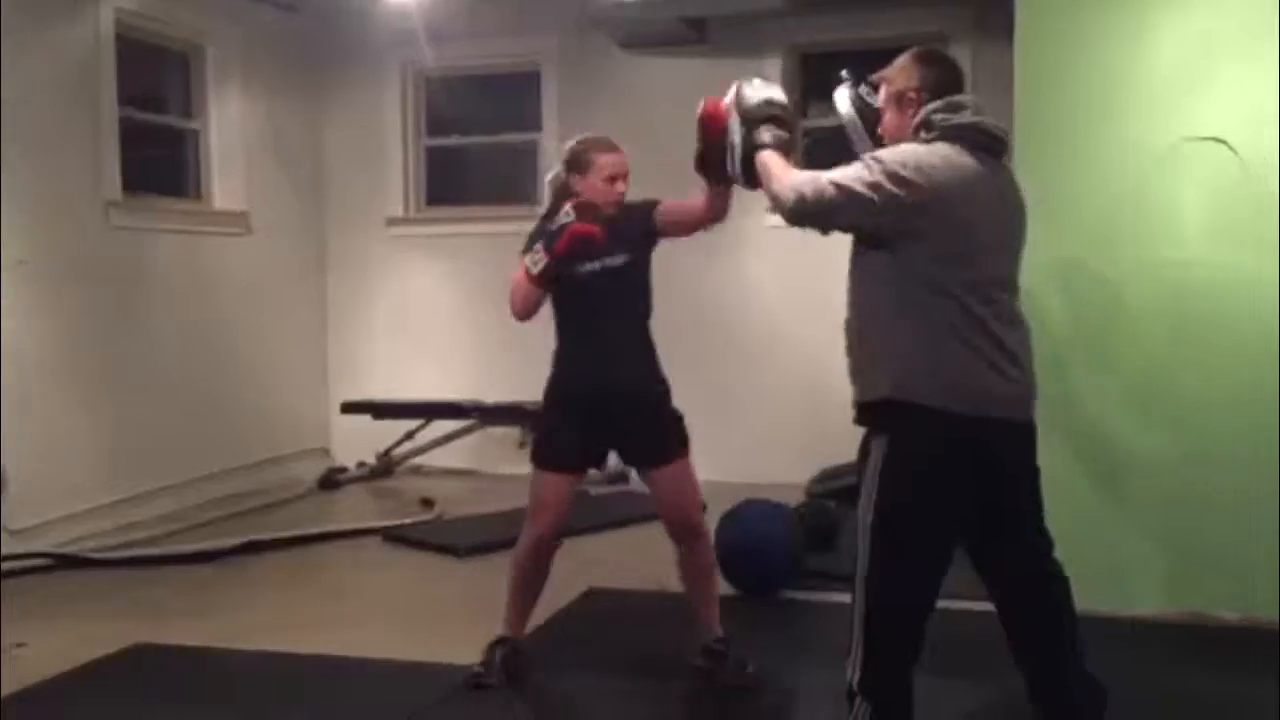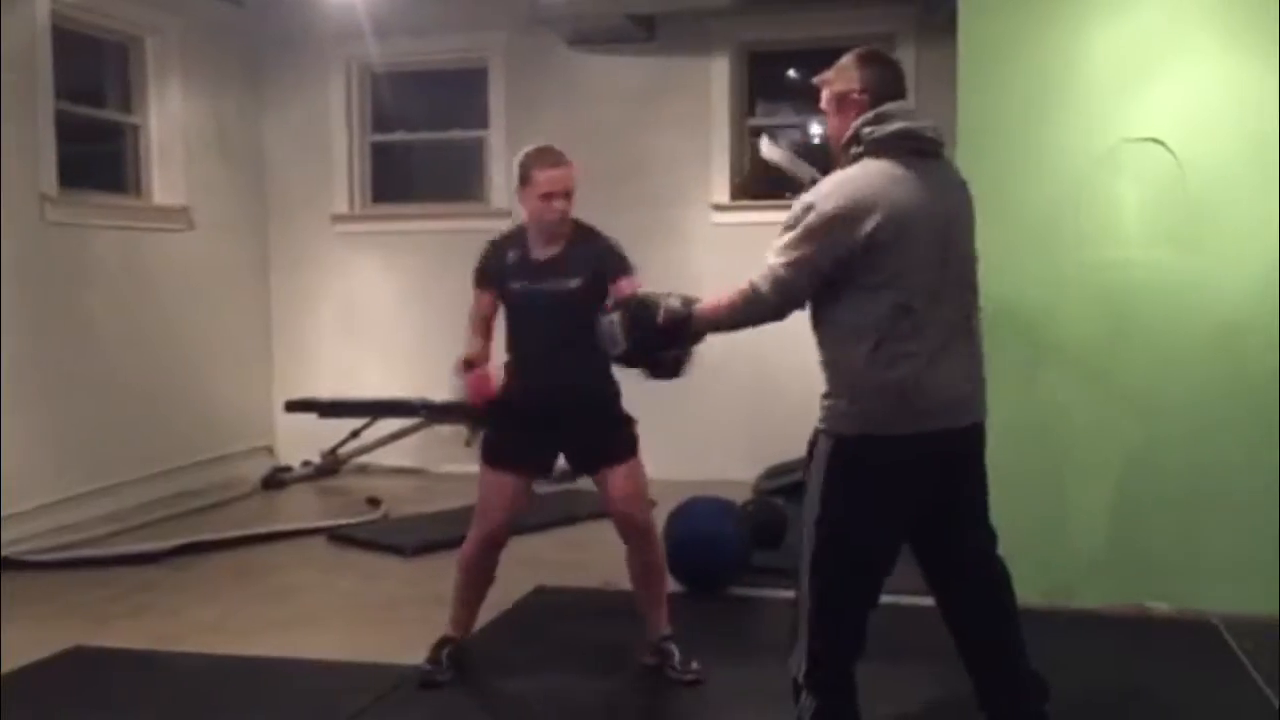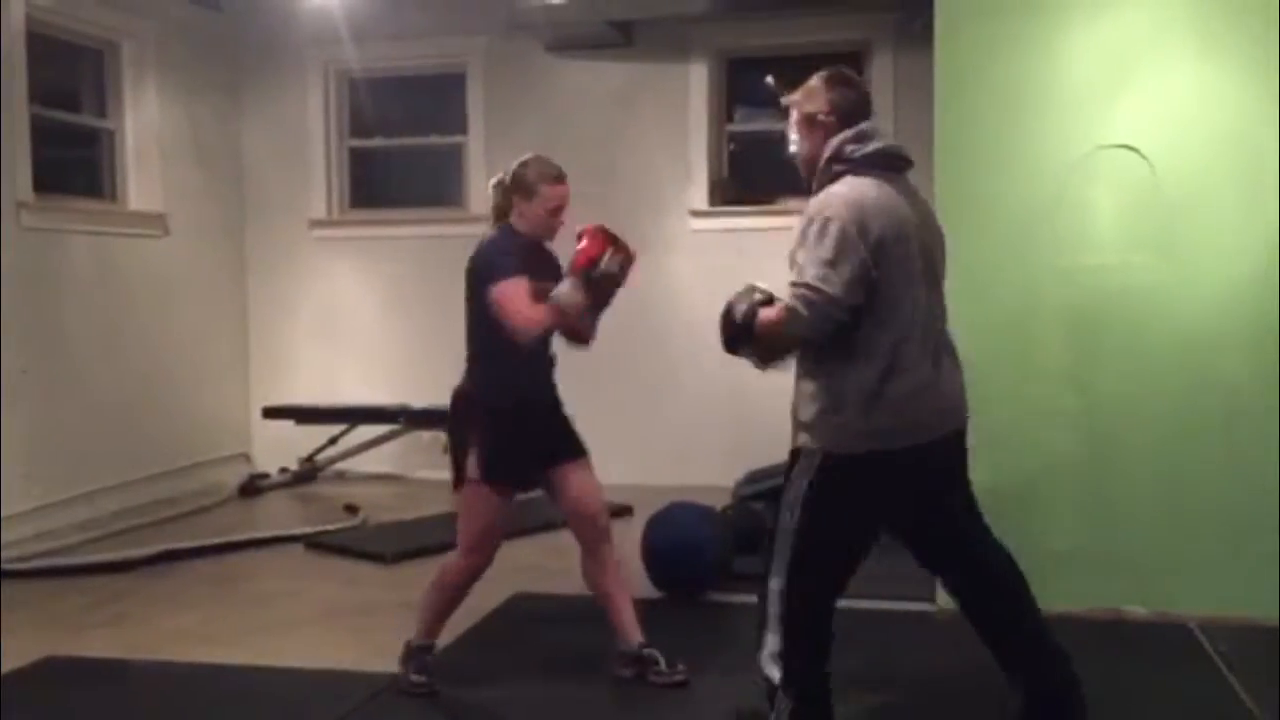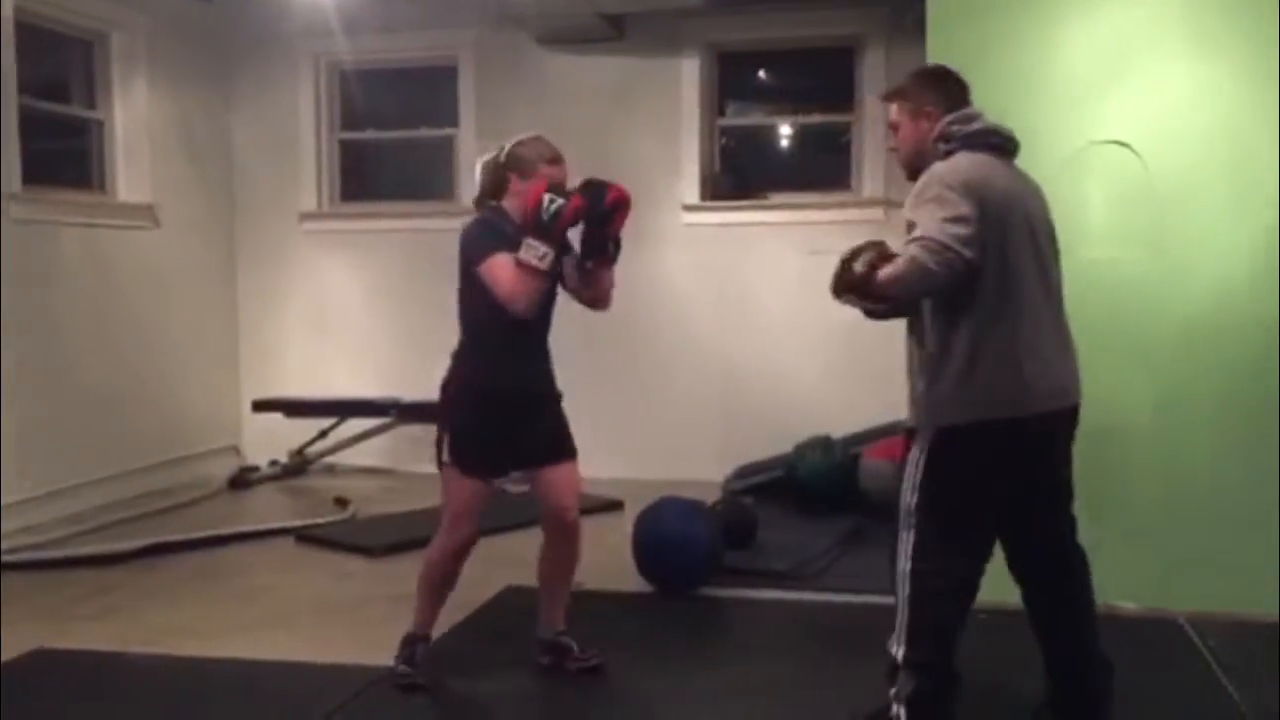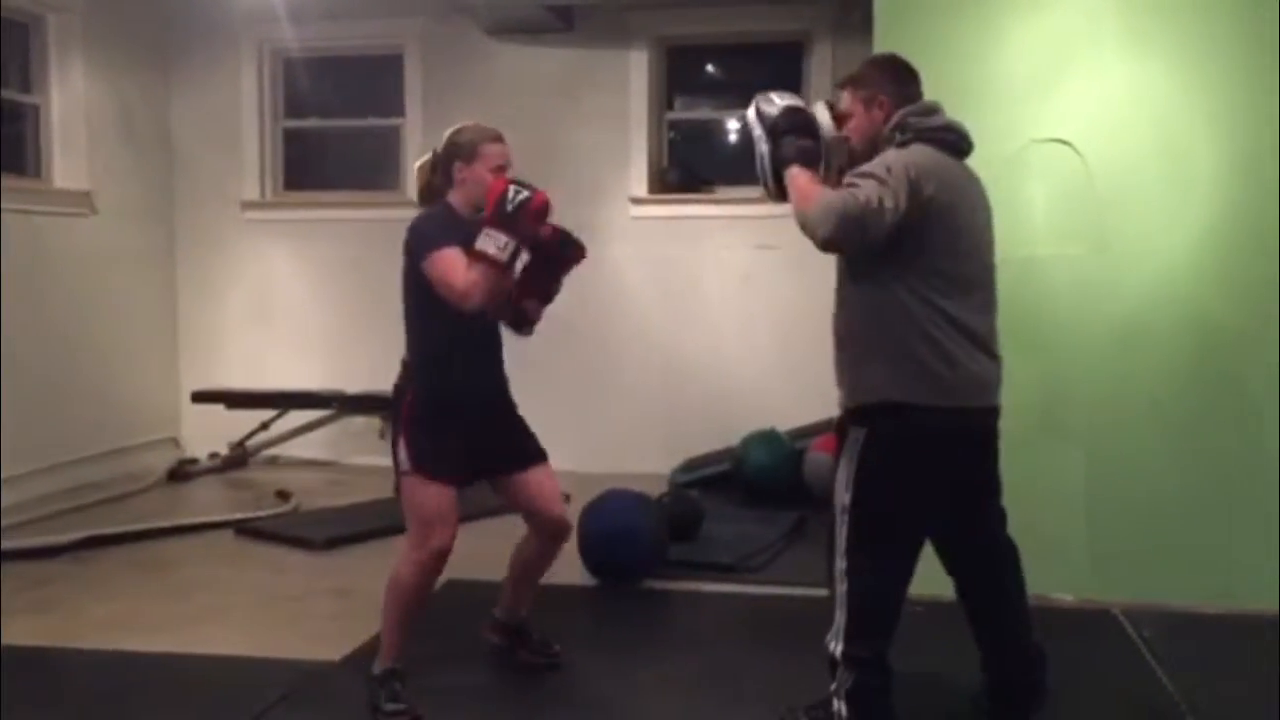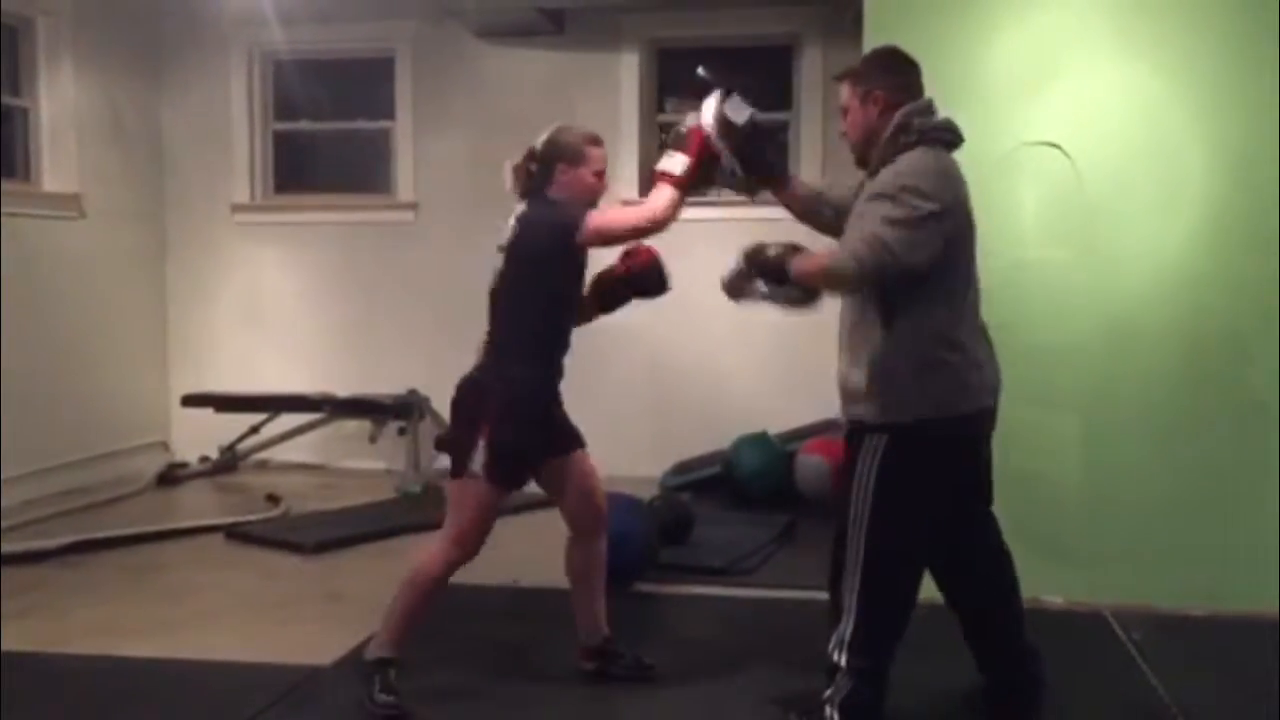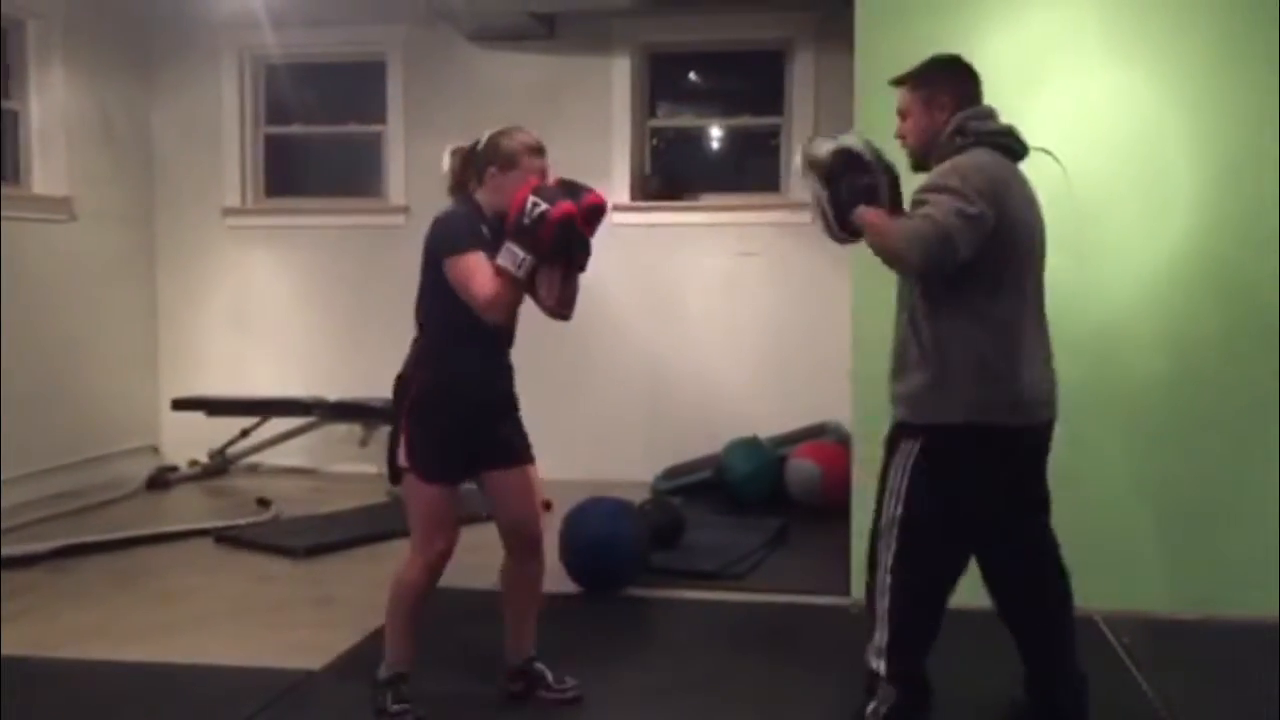
dt=0.5s
person 1, frame 1
left shoulder: (914, 168)
right shoulder: (995, 176)
left elbow: (803, 197)
left wrist: (764, 143)
right wrist: (872, 154)
left hip: (925, 416)
right hip: (1005, 413)
left knee: (891, 588)
right knee: (1028, 573)
person 1, frame 2
left shoulder: (849, 192)
right shoulder: (948, 182)
left elbow: (772, 293)
left wrist: (687, 320)
left hip: (874, 429)
right hip: (956, 420)
left knee: (834, 588)
right knee: (972, 574)
person 1, frame 3
left shoulder: (838, 206)
right shoulder: (909, 200)
left elbow: (810, 317)
left wrist: (752, 320)
right wrist: (780, 321)
left hip: (858, 439)
right hip: (937, 426)
left knee: (800, 588)
right knee: (977, 567)
person 1, frame 4
left shoulder: (948, 178)
right shoulder: (1018, 181)
left elbow: (931, 267)
left wrist: (872, 280)
right wrist: (895, 284)
left hip: (971, 412)
right hip: (1046, 403)
left knee: (932, 565)
right knee: (1051, 556)
person 1, frame 5
left shoulder: (902, 167)
right shoulder: (955, 173)
left elbow: (831, 222)
left wrist: (795, 161)
right wrist: (817, 165)
left hip: (901, 405)
right hip: (969, 399)
left knee: (867, 557)
right knee: (982, 547)
person 1, frame 6
left shoulder: (914, 176)
right shoulder: (921, 169)
left elbow: (859, 264)
right elbow: (842, 216)
left wrist: (785, 266)
right wrist: (769, 174)
left hip: (908, 412)
right hip: (955, 404)
left knee: (872, 564)
right knee: (971, 548)
person 1, frame 7
left shoulder: (966, 174)
right shoulder: (1004, 176)
left elbow: (919, 249)
left wrist: (861, 209)
right wrist: (880, 209)
left hip: (954, 417)
right hip: (1017, 412)
left knee: (907, 575)
right knee: (1027, 564)
person 2, frame 1
left shoulder: (637, 221)
right shoulder: (550, 232)
left elbow: (712, 210)
right elbow: (521, 306)
left wrist: (715, 161)
right wrist: (552, 246)
left hip: (644, 397)
right hip: (576, 400)
left knee: (689, 525)
right knee: (543, 530)
left ankle: (714, 643)
right ankle: (508, 642)
person 2, frame 2
left shoulder: (595, 248)
right shoulder: (499, 257)
right elbow: (479, 330)
right wrist: (474, 370)
left hip: (594, 405)
right hip: (524, 408)
left knee: (639, 524)
right knee: (488, 532)
left ankle: (659, 641)
right ankle: (453, 641)
person 2, frame 3
left shoulder: (544, 258)
right shoulder: (495, 253)
left elbow: (577, 334)
right elbow: (529, 329)
left wrist: (599, 287)
right wrist: (578, 281)
left hip: (539, 410)
right hip: (488, 415)
left knee: (595, 525)
right knee: (478, 548)
left ankle: (634, 649)
right ankle: (419, 650)
person 2, frame 4
left shoulder: (548, 233)
right shoulder: (483, 233)
left elbow: (598, 298)
right elbow: (519, 300)
right wrist: (542, 237)
left hip: (535, 395)
right hip: (478, 396)
left knee: (565, 518)
right knee: (460, 532)
left ankle: (552, 637)
right ankle: (417, 638)
person 2, frame 5
left shoulder: (491, 223)
right shoulder: (431, 228)
right elbow: (470, 296)
right wrist: (498, 233)
left hip: (491, 403)
right hip: (432, 406)
left knee: (554, 520)
right knee: (432, 544)
left ankle: (508, 621)
right ankle: (386, 671)
person 2, frame 6
left shoulder: (553, 223)
right shoulder: (551, 219)
left elbow: (566, 307)
right elbow: (648, 219)
left wrist: (613, 288)
right wrist: (682, 161)
left hip: (534, 399)
right hip: (500, 401)
left knee: (591, 516)
right knee: (459, 544)
left ankle: (596, 646)
right ankle: (381, 658)
person 2, frame 7
left shoulder: (514, 227)
right shoulder: (454, 226)
right elbow: (492, 305)
right wrist: (526, 244)
left hip: (492, 401)
right hip: (435, 403)
left knee: (527, 538)
right knee: (433, 549)
left ankle: (521, 666)
